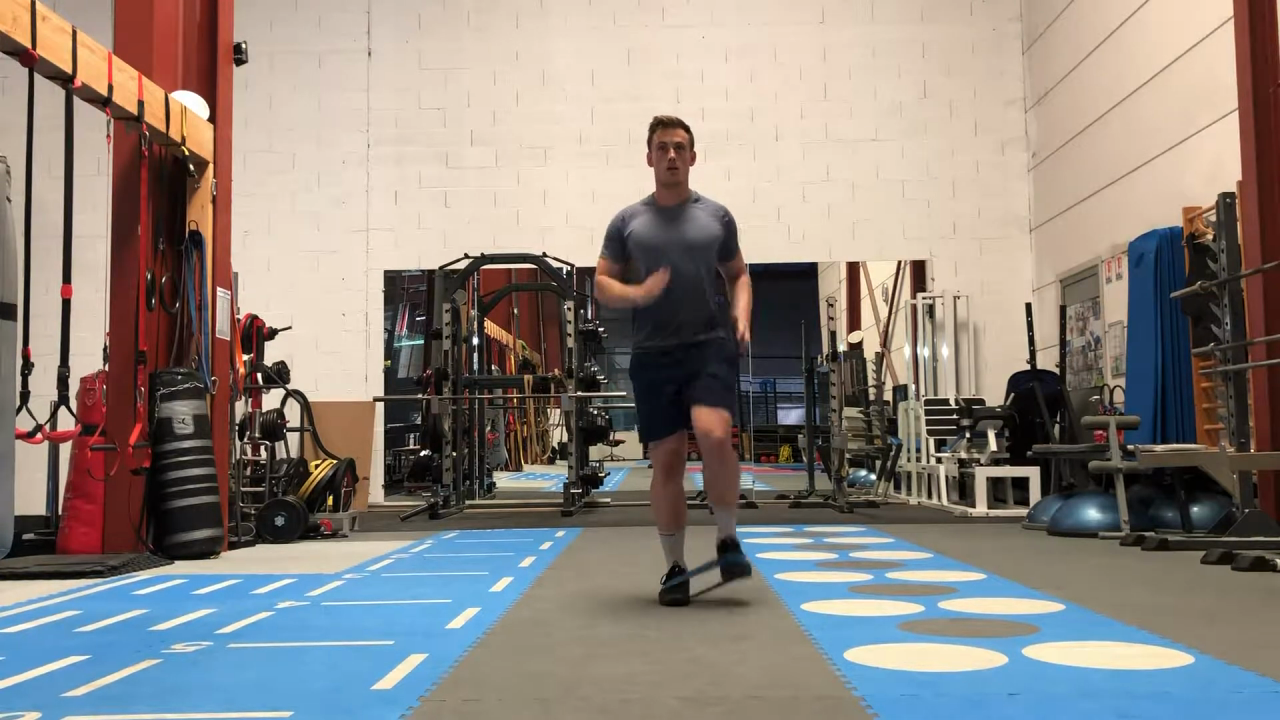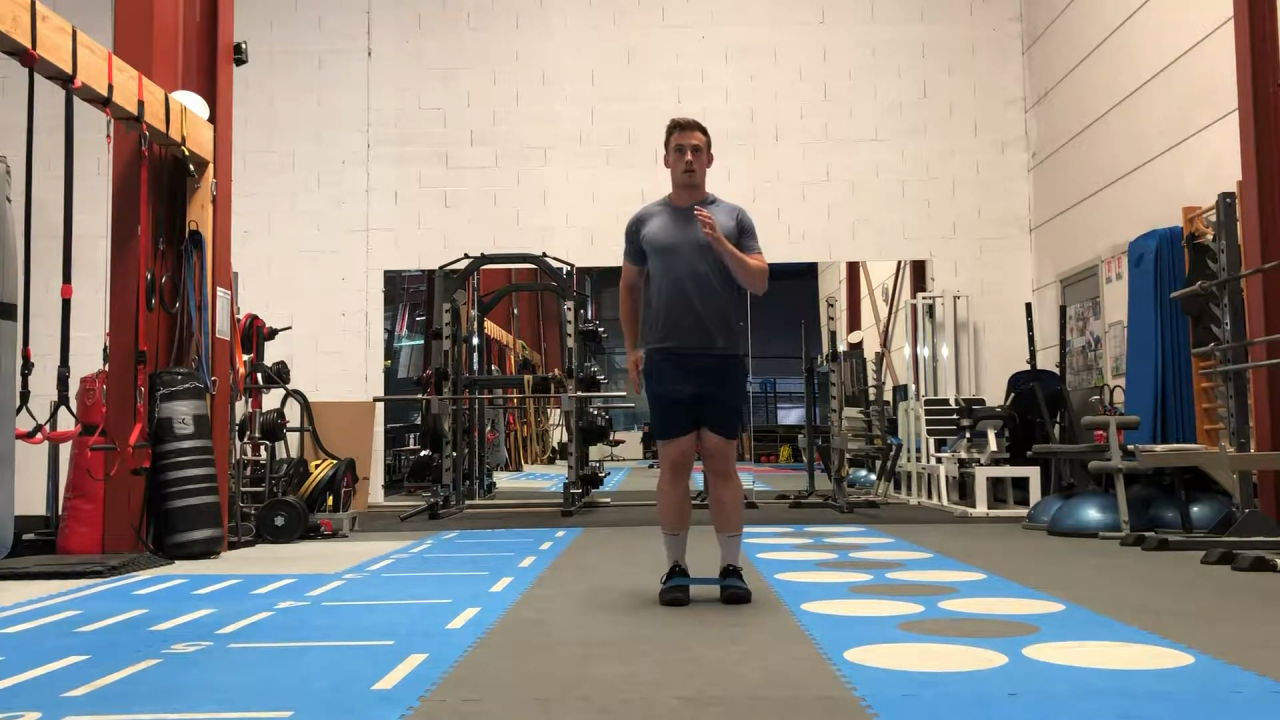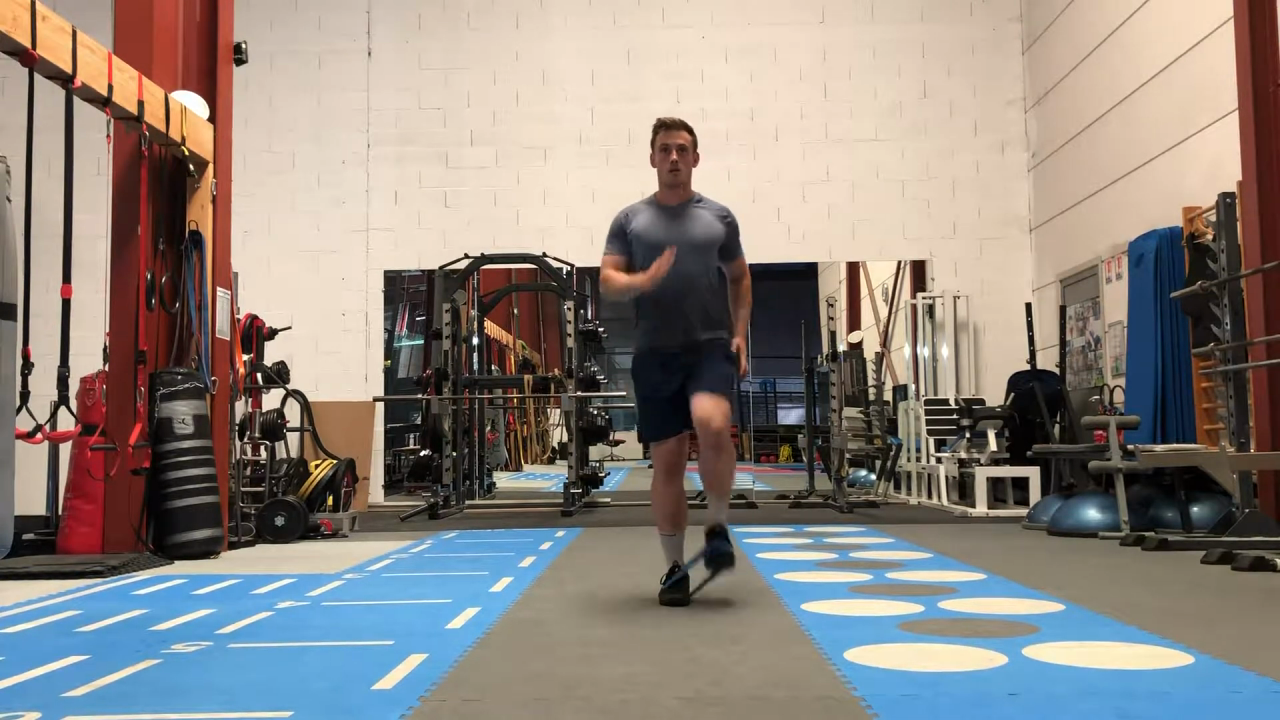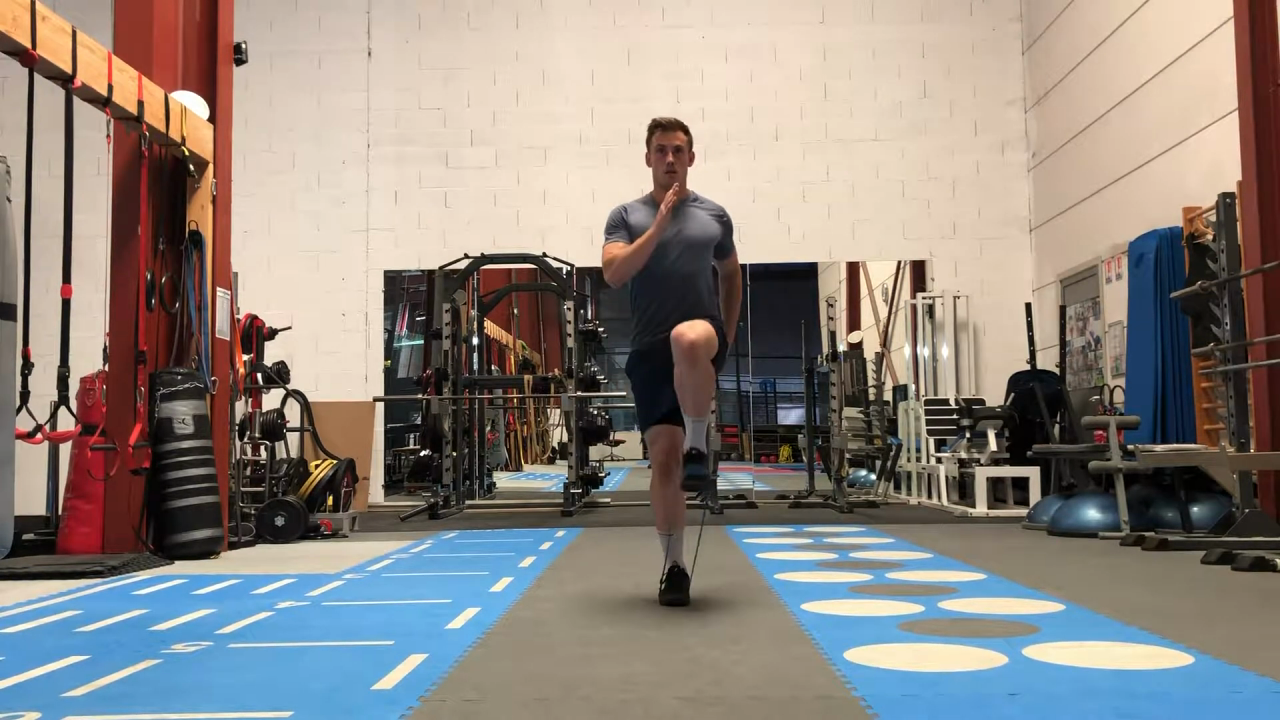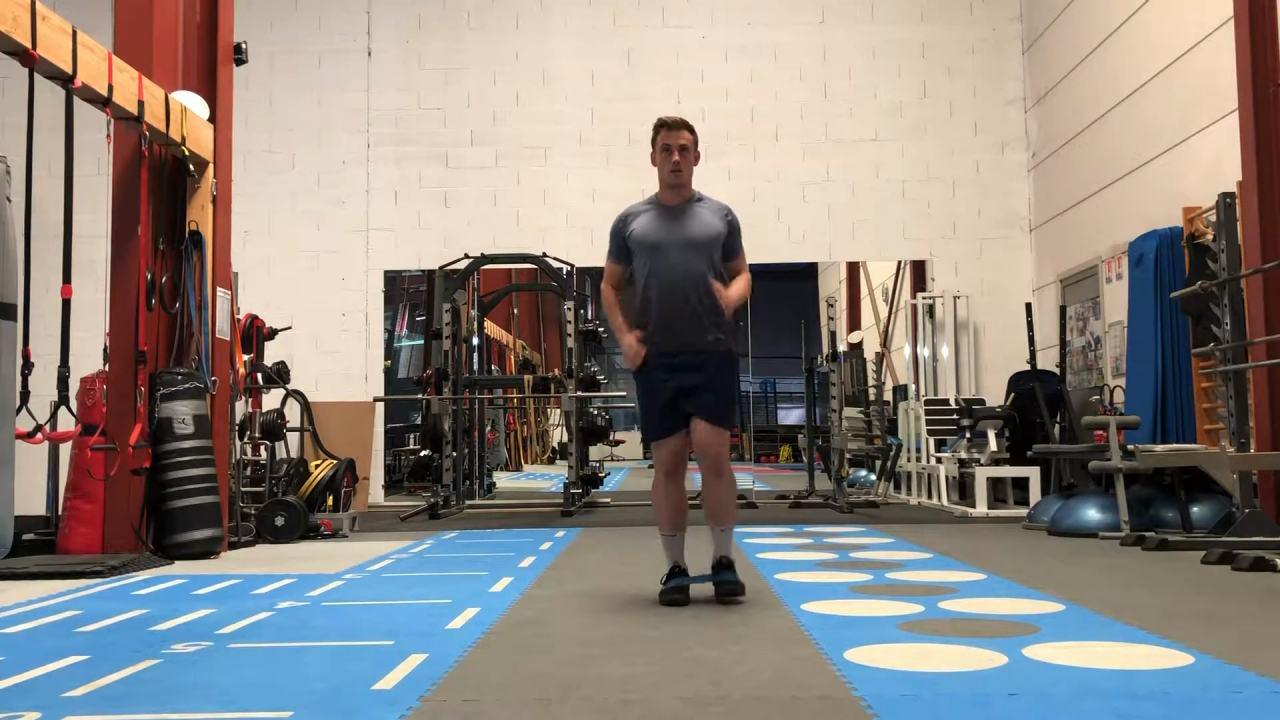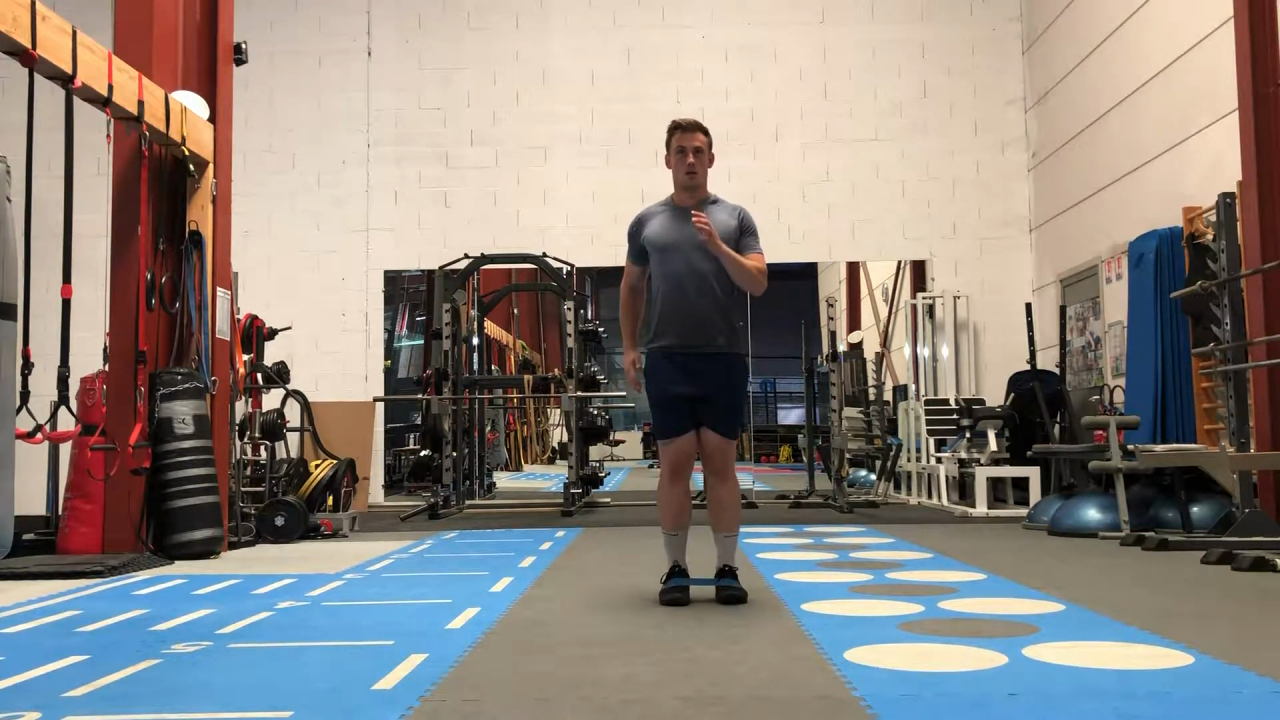
dt=0.5s
person 1, frame 1
left shoulder: (717, 215)
right shoulder: (628, 221)
left elbow: (738, 274)
right elbow: (601, 282)
left wrist: (742, 316)
right wrist: (636, 294)
left hip: (709, 345)
right hip: (653, 356)
left knee: (716, 437)
right knee: (667, 462)
left ankle: (728, 538)
right ankle: (675, 568)
person 1, frame 2
left shoulder: (733, 217)
right shoulder: (644, 221)
left elbow: (759, 281)
right elbow: (630, 287)
left wrist: (720, 243)
right wrist: (632, 348)
left hip: (723, 358)
right hip: (665, 360)
left knee: (721, 462)
right knee: (675, 463)
left ankle: (731, 568)
right ankle: (676, 568)
person 1, frame 3
left shoulder: (720, 216)
right shoulder: (630, 219)
left elbow: (740, 278)
right elbow: (607, 282)
left wrist: (740, 335)
right wrist: (643, 281)
left hip: (710, 346)
right hip: (655, 355)
left knee: (713, 427)
right knee: (667, 462)
left ankle: (717, 525)
right ankle: (674, 567)
person 1, frame 4
left shoulder: (714, 215)
right shoulder: (626, 214)
left elbow: (730, 275)
right elbow: (613, 273)
left wrist: (727, 335)
right wrist: (659, 224)
left hip: (700, 337)
right hip: (649, 349)
left knee: (689, 339)
right knee: (662, 457)
left ankle: (696, 448)
right ankle: (674, 567)
person 1, frame 5
left shoulder: (720, 215)
right shoulder: (630, 220)
left elbow: (743, 276)
right elbow: (611, 285)
left wrist: (733, 297)
right wrist: (624, 334)
left hip: (712, 354)
right hip: (656, 360)
left knee: (714, 455)
right knee: (668, 463)
left ankle: (723, 561)
right ankle: (675, 568)
person 1, frame 6
left shoulder: (735, 217)
right shoulder: (646, 222)
left elbow: (758, 282)
right elbow: (632, 288)
left wrist: (718, 246)
right wrist: (629, 348)
left hip: (724, 356)
right hip: (667, 358)
left knee: (720, 462)
right knee: (676, 463)
left ankle: (727, 568)
right ankle: (675, 568)
